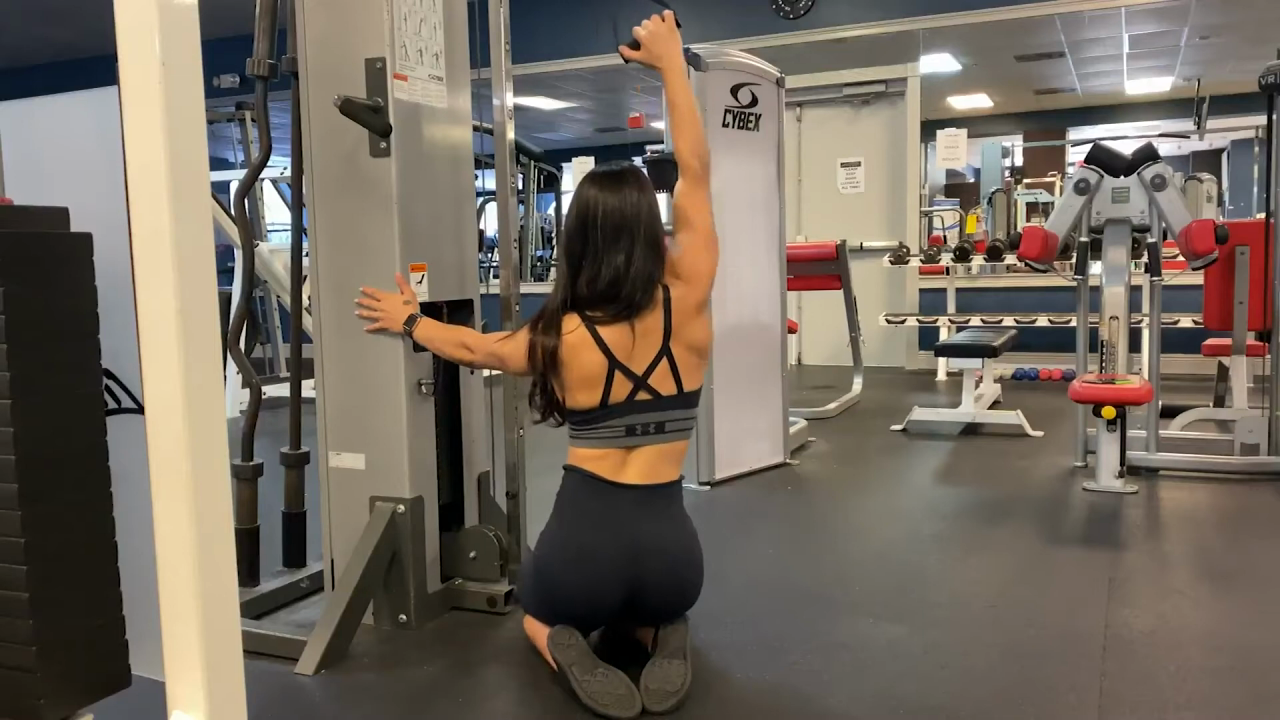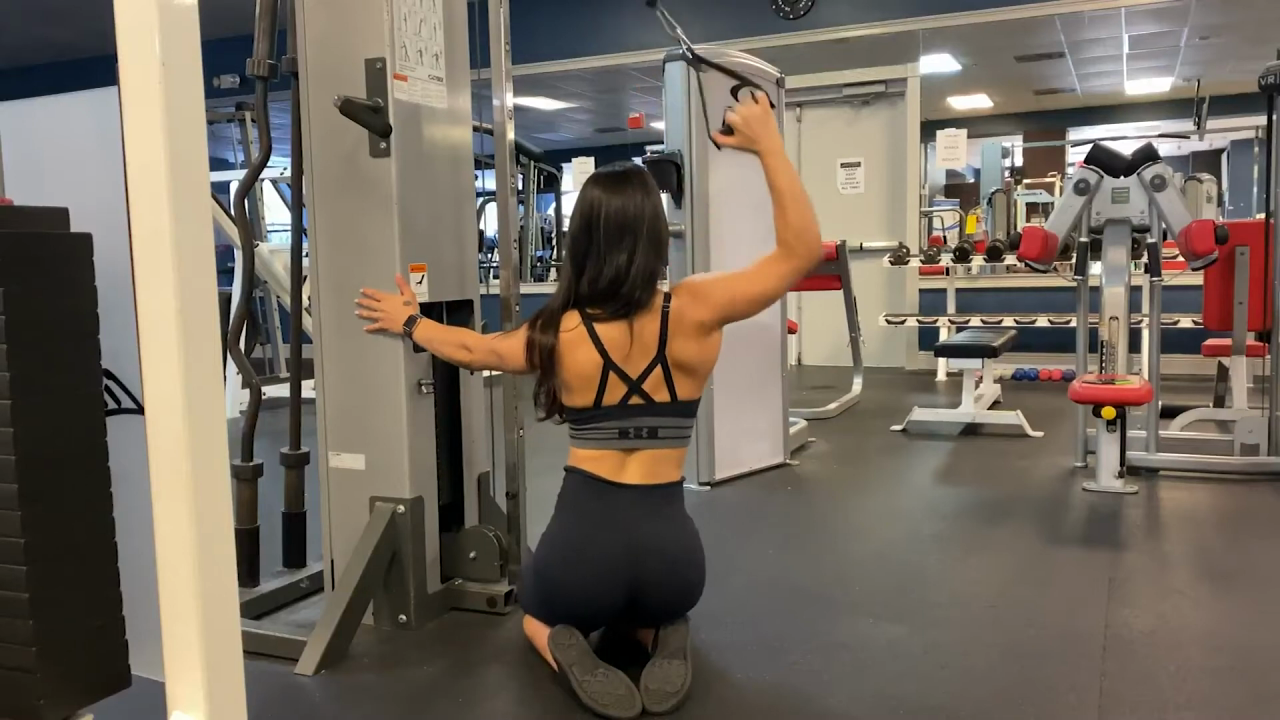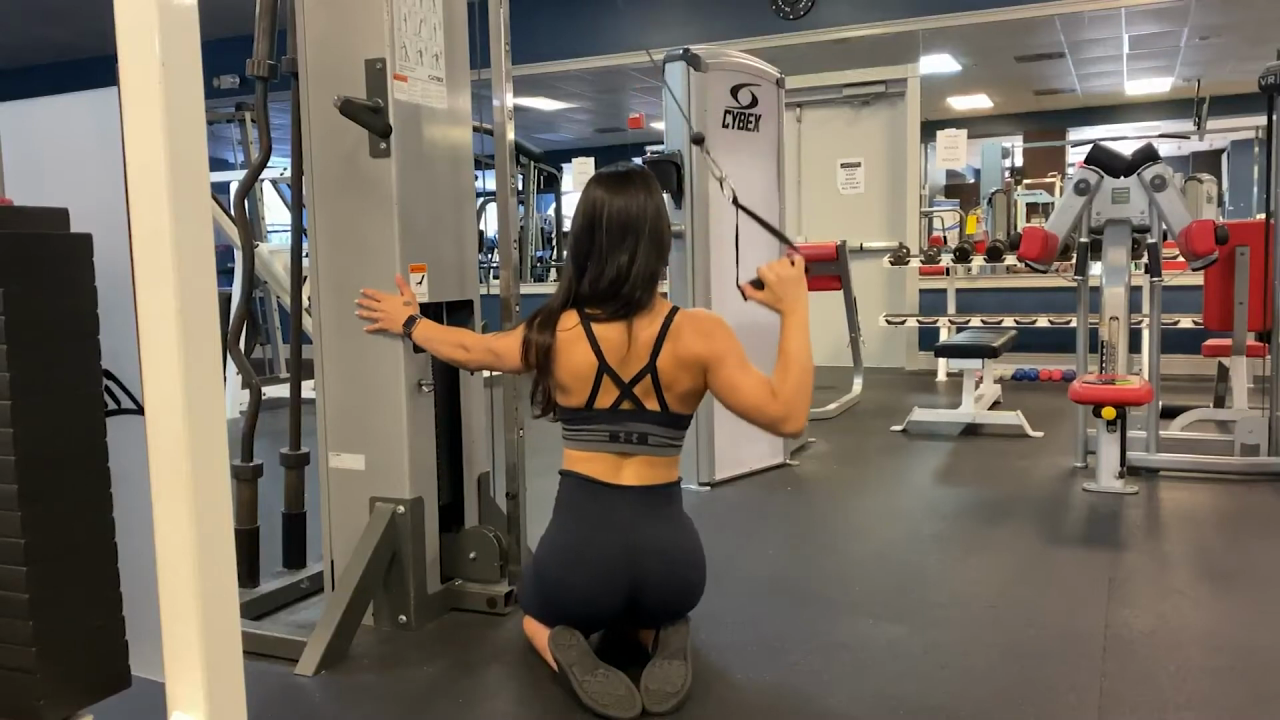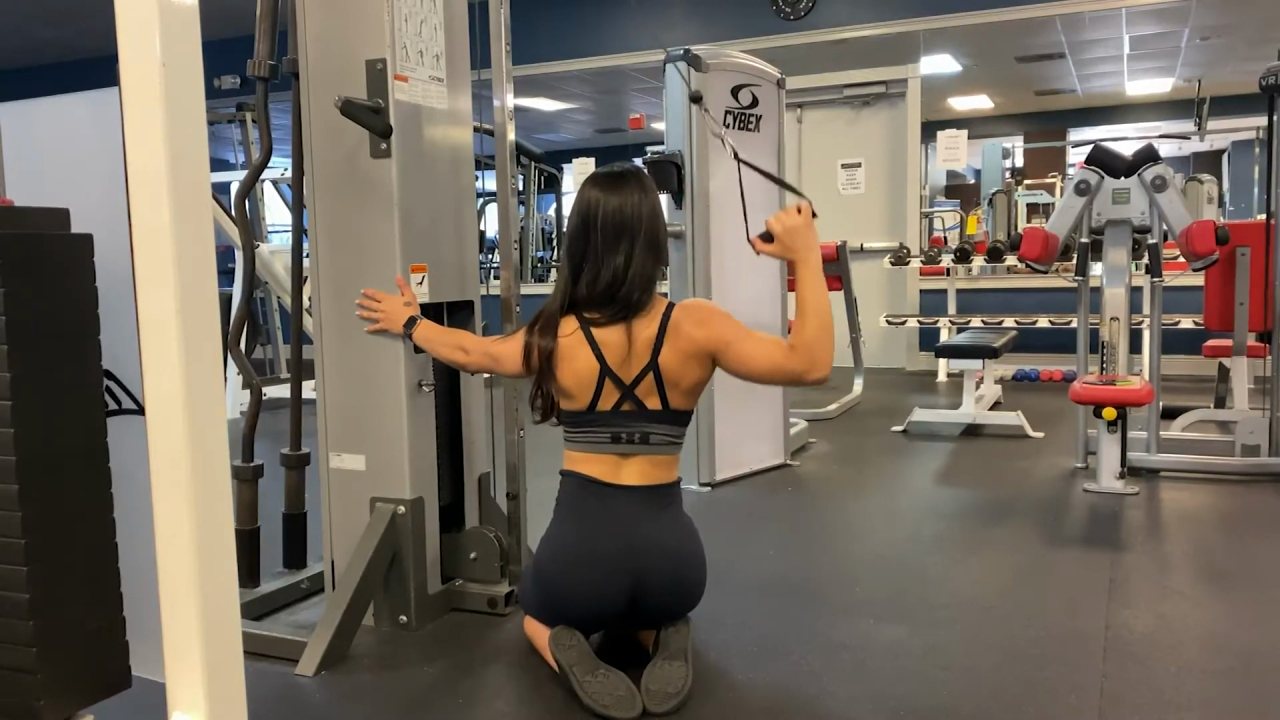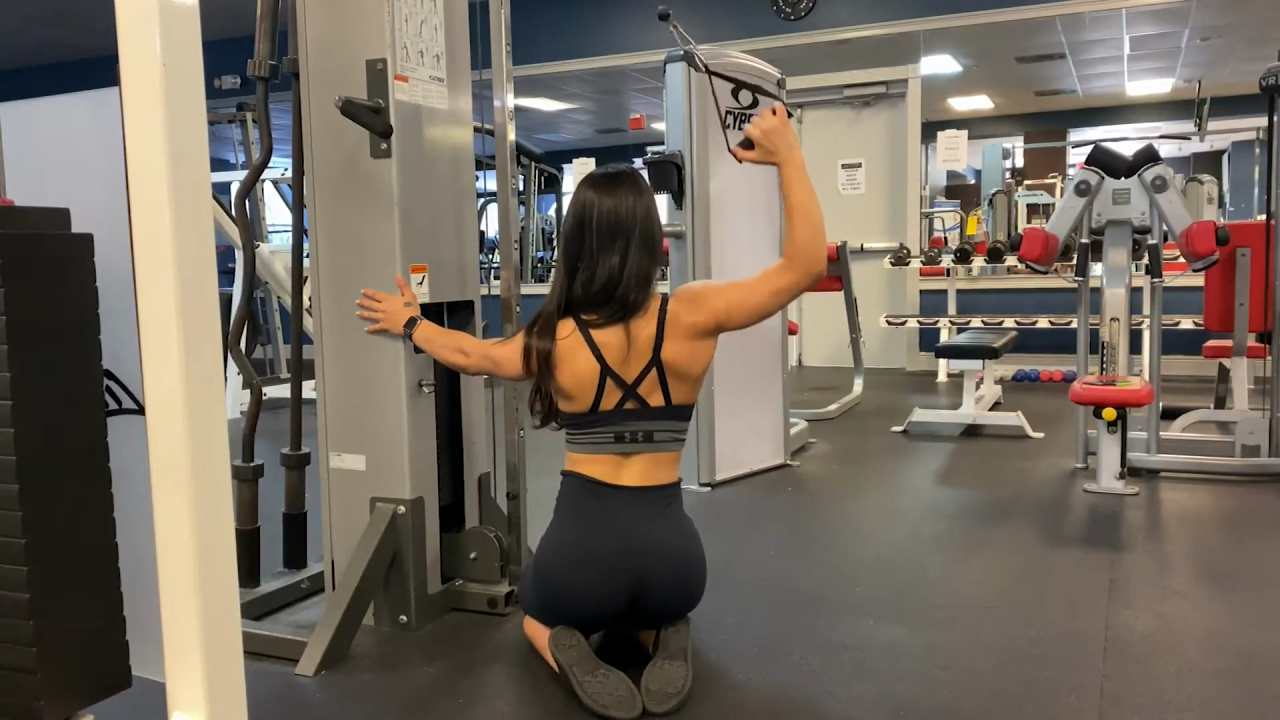
dt=0.5s
person 1, frame 1
left shoulder: (558, 337)
right shoulder: (686, 305)
left elbow: (475, 348)
right elbow: (694, 173)
left wrist: (409, 321)
right wrist: (670, 61)
left hip: (581, 543)
right hip: (668, 547)
left knee: (540, 609)
right knee: (652, 599)
left ankle: (567, 652)
right ankle: (660, 637)
person 1, frame 2
left shoulder: (559, 331)
right shoulder: (696, 312)
left elbow: (473, 350)
right elbow: (804, 250)
left wrist: (409, 322)
right wrist: (770, 145)
left hip: (582, 542)
right hip: (669, 549)
left knee: (538, 610)
right knee: (652, 594)
left ankle: (566, 653)
right ankle: (662, 638)
person 1, frame 3
left shoulder: (556, 334)
right shoulder: (696, 333)
left elbow: (471, 349)
right elbow: (789, 416)
left wrist: (408, 322)
right wrist: (794, 307)
left hip: (580, 547)
right hip: (668, 551)
left knee: (540, 612)
right knee: (649, 600)
left ankle: (567, 651)
right ankle: (661, 636)
person 1, frame 4
left shoulder: (555, 338)
right shoulder: (694, 328)
left elbow: (471, 353)
right elbow: (811, 363)
left wrist: (409, 323)
right wrist: (805, 253)
left hip: (581, 545)
right hip: (669, 552)
left knee: (538, 613)
right knee: (650, 599)
left ankle: (568, 653)
right ankle: (663, 638)
person 1, frame 5
left shoulder: (553, 341)
right shoulder: (692, 319)
left elbow: (472, 354)
right elbow: (806, 265)
left wrist: (409, 322)
right wrist: (787, 156)
left hip: (581, 549)
right hip: (670, 553)
left knee: (539, 612)
right knee: (652, 597)
left ankle: (568, 652)
right ankle: (663, 638)
